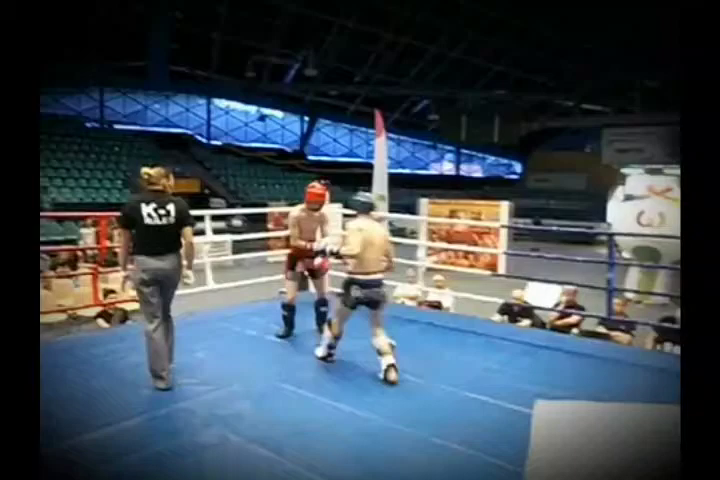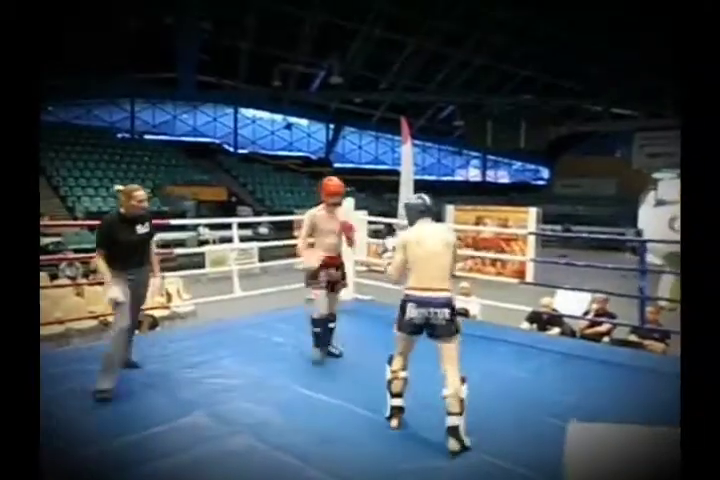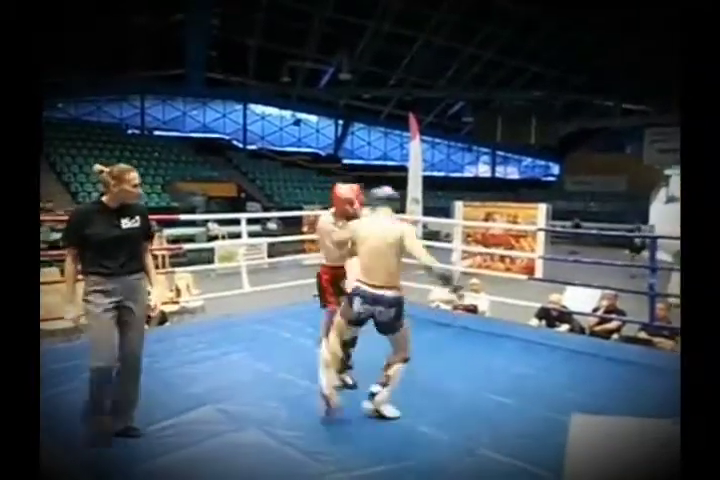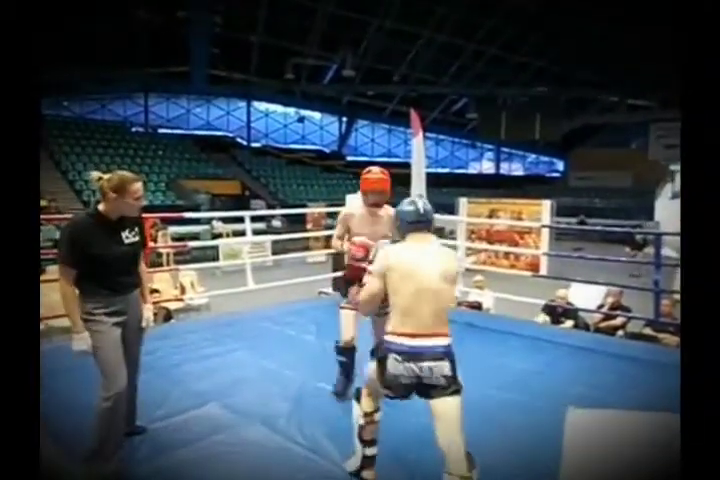
dt=1s
person 1, frame 1
left shoulder: (133, 205)
right shoulder: (178, 205)
left elbow: (125, 242)
right elbow: (189, 240)
left wrist: (124, 268)
right wrist: (189, 267)
left hip: (144, 266)
right hip: (171, 264)
left knee: (153, 321)
right knee: (165, 314)
left ankle: (162, 377)
right ankle: (166, 361)
person 1, frame 2
left shoulder: (145, 219)
right shoulder: (110, 223)
right elbow: (100, 257)
left wrist: (156, 273)
right wrist: (110, 285)
left hip: (141, 275)
right hip: (120, 277)
left knee: (132, 320)
right knee: (122, 325)
left ankle: (123, 357)
right ankle: (106, 384)
person 1, frame 3
left shoulder: (139, 213)
right shoulder: (85, 214)
right elbow: (72, 259)
left wrist: (153, 286)
right wrist: (71, 301)
left hip: (134, 288)
right hip: (101, 291)
left knee: (132, 358)
right knee: (104, 361)
left ankle: (119, 420)
right ankle: (97, 420)
person 1, frame 4
left shoulder: (134, 220)
right shoulder: (80, 227)
right elbow: (66, 281)
left wrist: (146, 301)
right wrist: (78, 329)
left hip: (131, 305)
right hip: (99, 311)
left knee: (129, 375)
right knee: (116, 385)
left ankle: (124, 423)
right ankle: (102, 461)
person 2, frame 1
left shoulder: (354, 225)
right shoulder: (383, 230)
left elbow: (354, 250)
right elbow: (390, 264)
left wrist: (332, 251)
left hip: (357, 283)
right hip: (377, 284)
left knee: (338, 320)
right knee: (378, 328)
left ankle: (326, 351)
right ankle: (390, 368)
person 2, frame 2
left shoulder: (406, 236)
right shoulder: (449, 234)
left elbow: (394, 276)
left wrist: (390, 258)
left hip: (414, 303)
right hip: (443, 304)
left knee: (399, 361)
right knee: (452, 372)
left ankle: (396, 413)
right ankle: (454, 433)
person 2, frame 3
left shoulder: (358, 225)
right shoulder: (403, 228)
left elbow: (336, 239)
right elbow: (425, 261)
right wrist: (443, 274)
left hip: (362, 296)
right hip: (390, 301)
left knee: (336, 337)
right knee: (401, 353)
left ankle: (329, 393)
right ankle: (377, 403)
person 2, frame 4
left shoulder: (388, 256)
right shoulder: (451, 259)
left elbow: (365, 307)
left wrist: (372, 273)
left hip: (397, 352)
right hip: (437, 355)
left knee: (366, 396)
right knee: (453, 445)
person 3, frame 1
left shoulder: (322, 216)
right shoulder: (295, 215)
left elbow: (325, 238)
right elbow: (294, 241)
left wrist: (323, 255)
right wrist: (314, 246)
left hip: (314, 256)
right hip: (297, 257)
left knee: (322, 294)
right knee: (290, 297)
left ankle: (322, 324)
right ankle: (288, 326)
person 3, frame 2
left shoulder: (343, 215)
right shoulder: (313, 216)
left elbow: (351, 244)
right elbow: (301, 242)
left wrist: (349, 236)
right wrist: (308, 257)
left hip: (337, 264)
right hip: (320, 265)
left knee: (332, 309)
right knee: (320, 310)
left ankle: (327, 342)
right ankle: (318, 346)
person 3, frame 3
left shoulder: (343, 217)
right shoulder: (326, 222)
right elbow: (339, 253)
left hip: (340, 273)
right hip: (331, 275)
left knee: (334, 320)
right ankle: (341, 370)
person 3, frame 4
left shoulder: (393, 216)
right shoulder: (349, 214)
right elbow: (336, 240)
right wrist: (346, 248)
right hip: (353, 279)
right knee: (347, 338)
right ankle: (345, 375)
